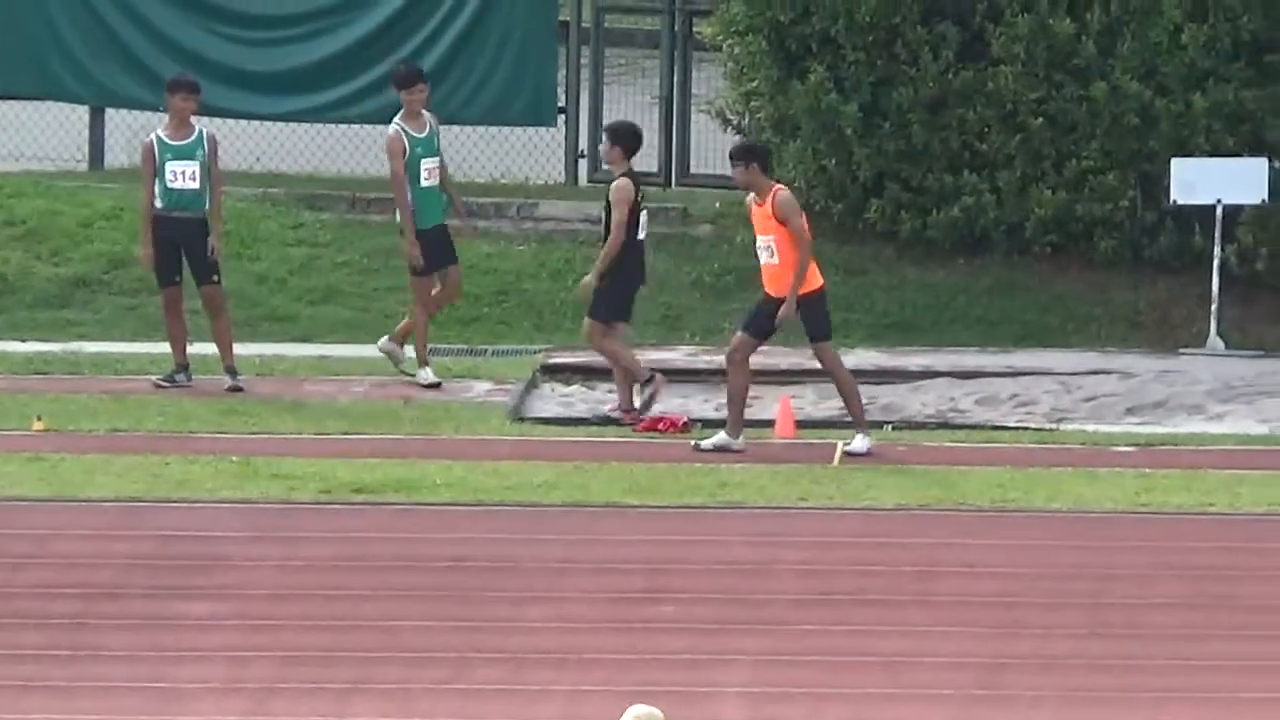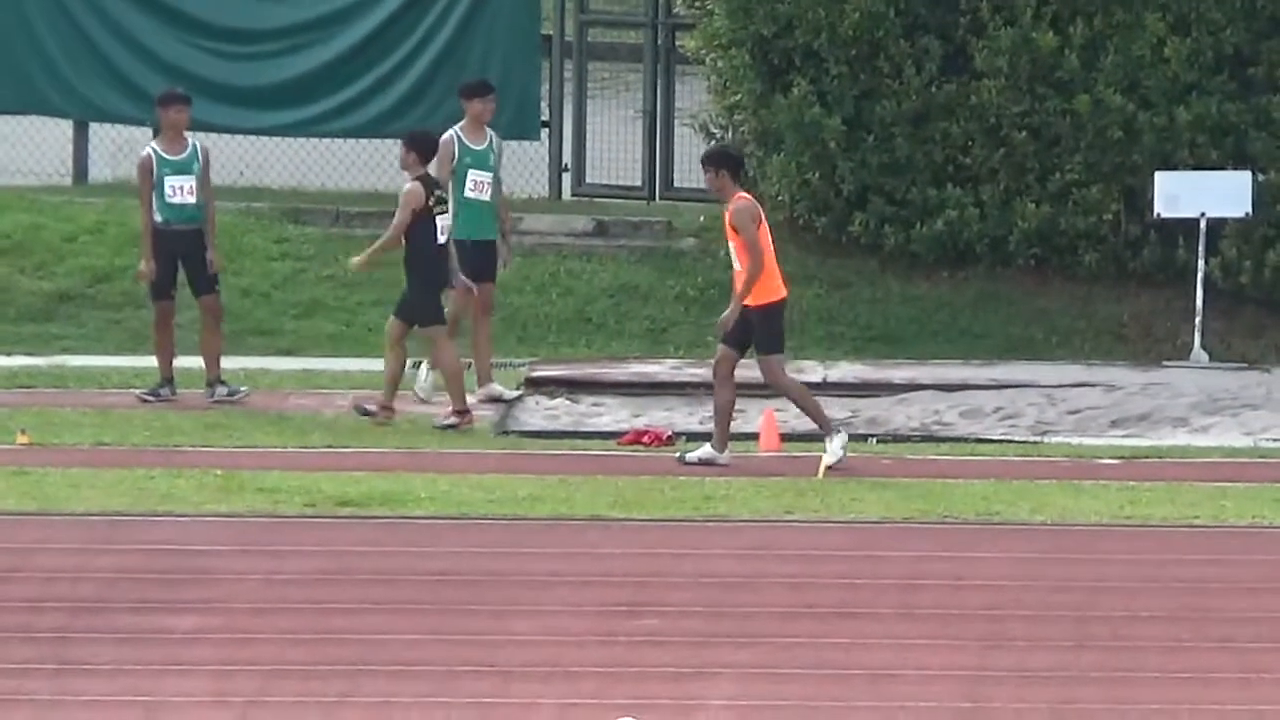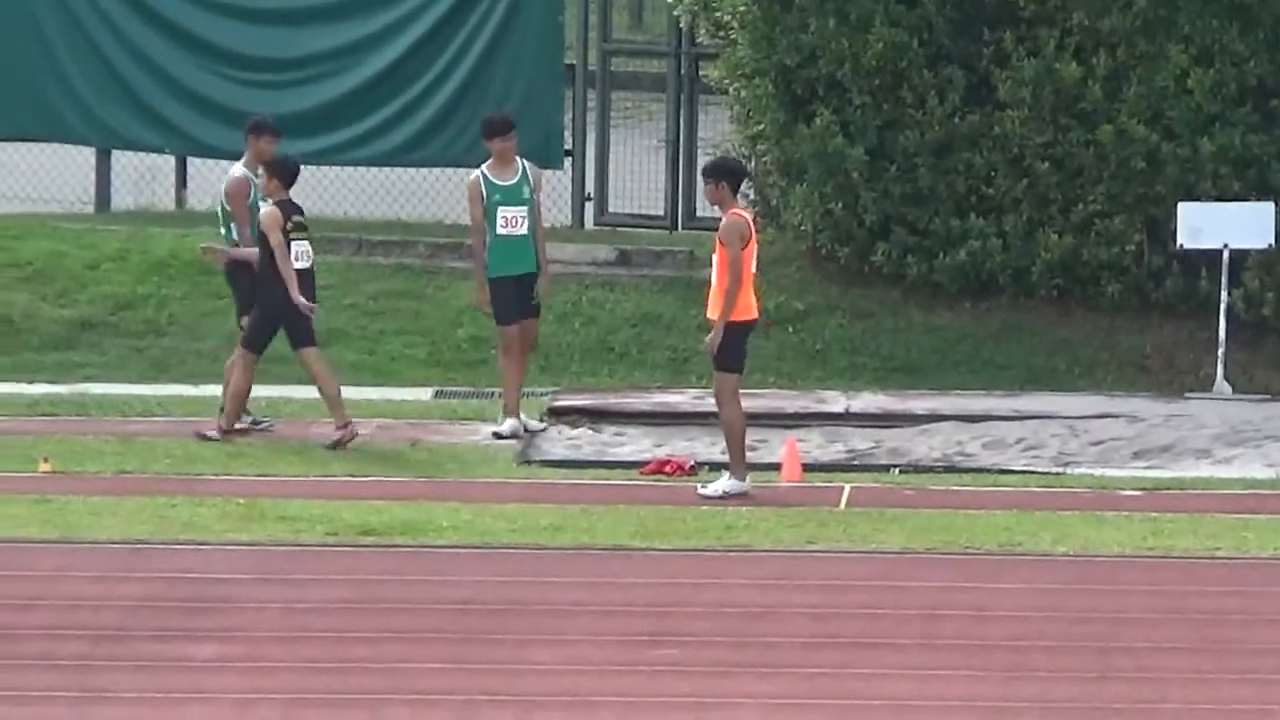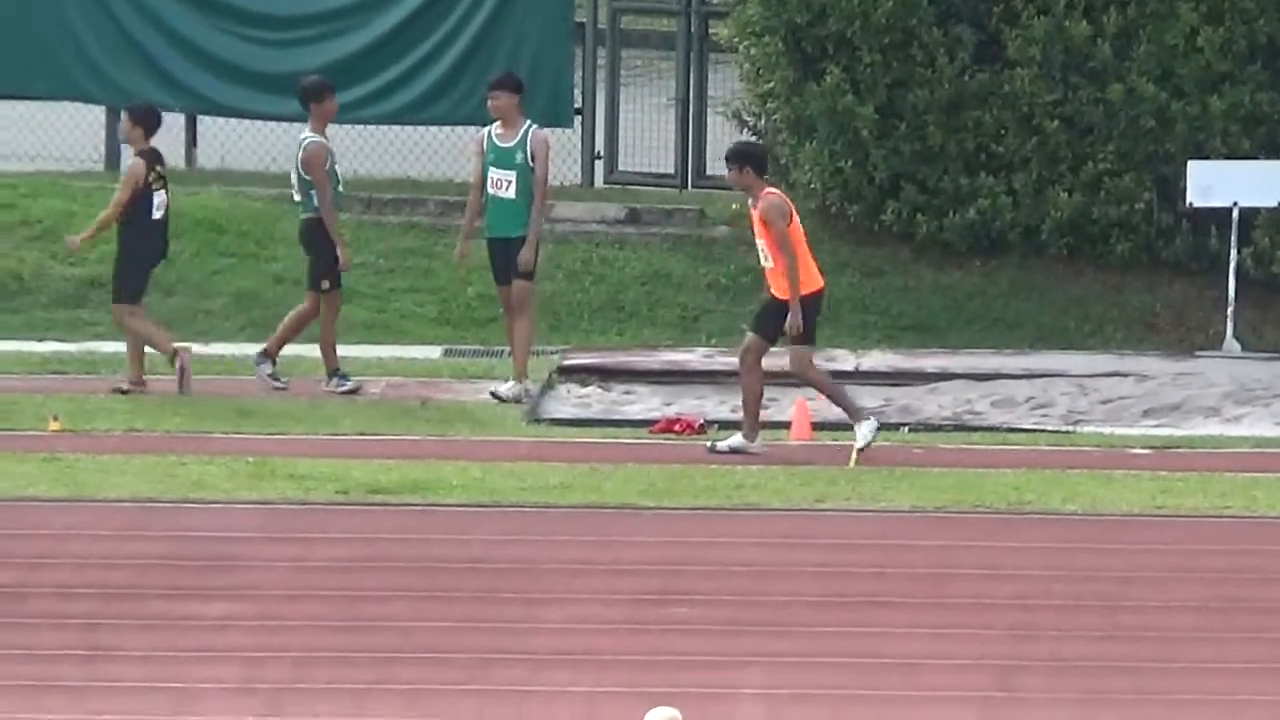
dt=0.7s
person 1, frame 1
left shoulder: (432, 122)
right shoulder: (396, 135)
right elbow: (399, 191)
left wrist: (458, 208)
right wrist: (411, 239)
left hip: (436, 219)
right hip: (415, 224)
left knee: (452, 286)
right knee: (421, 291)
left ankle: (395, 340)
right ankle: (421, 364)
person 1, frame 2
left shoulder: (494, 141)
right shoulder: (451, 141)
right elbow: (440, 191)
left wrist: (506, 237)
left hip: (487, 235)
right hip: (459, 234)
left knee: (485, 306)
right knee: (459, 305)
left ankle: (485, 383)
right ankle: (430, 367)
person 1, frame 3
left shoulder: (531, 173)
right shoulder: (477, 181)
left elbow: (538, 225)
right elbow: (477, 235)
left wrist: (544, 272)
right wrist: (480, 283)
left hip: (529, 268)
right hip: (499, 271)
left knee: (529, 339)
right knee: (508, 342)
left ankle: (512, 408)
right ankle: (511, 417)
person 1, frame 4
left shoulder: (535, 138)
right shoulder: (485, 138)
left elbow: (540, 193)
right elbow: (477, 189)
left wrist: (532, 242)
right wrist: (464, 236)
left hip: (522, 232)
right hip: (495, 232)
left knee: (522, 302)
right knee: (507, 304)
left ankle: (518, 381)
right ankle: (520, 378)
person 2, frame 1
left shoulder: (783, 200)
right shoulder: (751, 202)
left elbow: (805, 250)
left wrist: (793, 300)
left hip: (806, 294)
right hip: (773, 294)
left knee: (830, 362)
right knee: (736, 353)
left ankle: (862, 432)
right ankle: (732, 434)
person 2, frame 2
left shoulder: (741, 207)
right shoulder: (734, 207)
left elbow: (757, 262)
left wrist: (734, 306)
right wrist: (736, 304)
left hip: (766, 301)
right hip: (750, 303)
left knee: (774, 376)
right knee: (722, 366)
left ankle: (833, 433)
right ankle: (718, 447)
person 2, frame 3
left shoulder: (732, 222)
right shoulder: (740, 219)
left elbow: (735, 279)
left wrist: (718, 327)
left hip: (733, 320)
right hip: (735, 319)
left knee: (726, 396)
right knee: (726, 396)
left ankle: (738, 477)
right ankle: (737, 473)
person 2, frame 4
left shoulder: (771, 205)
right shoulder: (756, 204)
left elbow: (790, 258)
left wrist: (794, 309)
right wrist: (770, 299)
left hip: (803, 293)
right hip: (781, 294)
left knee: (800, 367)
right knee: (748, 355)
left ankle: (861, 419)
right ankle: (748, 435)
person 3, frame 1
left shoulder: (206, 139)
right shoulder: (153, 143)
left elbow: (215, 188)
right elbow: (147, 194)
left wrist: (216, 233)
right wrist: (145, 240)
left hip: (197, 224)
right hip: (165, 225)
left knee: (214, 297)
right knee: (171, 300)
left ankle: (230, 369)
right ankle: (181, 369)
person 3, frame 2
left shoulder: (200, 152)
right shoulder: (149, 157)
left elbow: (207, 200)
right elbow: (146, 209)
left wrist: (212, 245)
right wrist: (146, 255)
left hip: (194, 237)
right hip: (164, 238)
left knee: (212, 309)
right knee: (163, 313)
left ankle: (215, 383)
right ankle: (166, 382)
person 3, frame 3
left shoulder: (255, 180)
right shoulder: (239, 179)
right elbow: (243, 231)
left hip: (253, 265)
right hip: (243, 265)
left ankle: (238, 410)
right ankle: (230, 409)
person 3, frame 4
left shoulder: (316, 141)
right shoulder: (316, 147)
right elbow: (325, 201)
left wrist: (338, 239)
right wrist: (340, 245)
left hip: (318, 227)
right hip: (319, 228)
left knee: (314, 304)
right knee: (330, 303)
left ankle: (267, 355)
right ankle: (333, 374)
person 4, frame 1
left shoulder: (620, 186)
right shoulder: (630, 182)
left elbow: (617, 237)
left wrist: (594, 274)
right wrist: (600, 272)
left hip: (621, 272)
right hip: (622, 272)
left knee: (595, 334)
right knee: (612, 336)
left ankle: (647, 378)
right ankle: (626, 406)
person 4, frame 2
left shoulder: (413, 189)
right shoulder: (432, 186)
left elbow: (393, 236)
right elbow: (441, 235)
left wrist: (363, 259)
right wrist: (455, 273)
left hip: (424, 277)
right hip: (431, 273)
left knee: (439, 341)
right knee: (393, 334)
left ankle: (460, 409)
right ankle: (384, 405)
person 4, frame 3
left shoulder: (270, 213)
right shoulder: (297, 212)
left elbow: (280, 257)
left wrist: (294, 294)
left hip: (276, 302)
right hip: (297, 300)
left knee: (243, 359)
right knee: (313, 362)
left ankle: (224, 427)
right ankle: (343, 424)
person 4, frame 4
left shoulder: (135, 166)
right shoulder: (157, 158)
left elbow: (113, 212)
left wrist: (83, 238)
left hip: (134, 248)
right hip: (151, 244)
left knee: (124, 315)
right knee: (128, 311)
left ankle: (176, 354)
right ankle: (135, 378)
